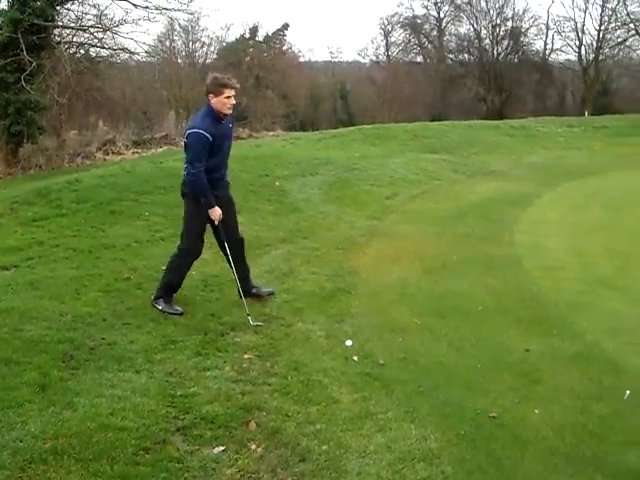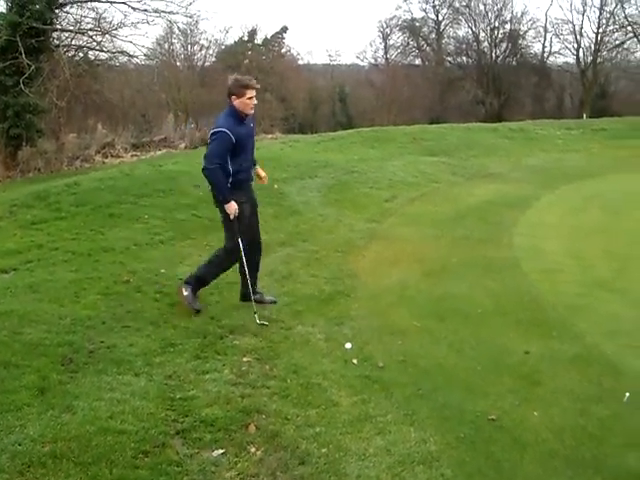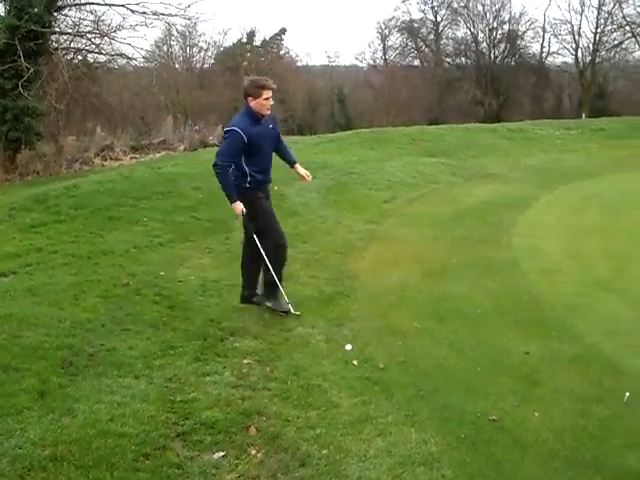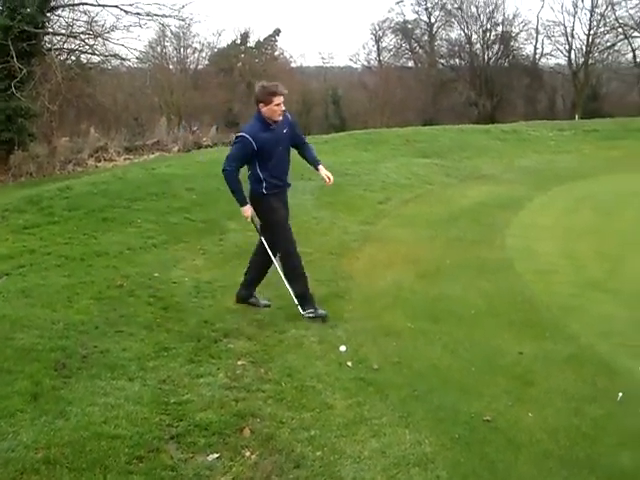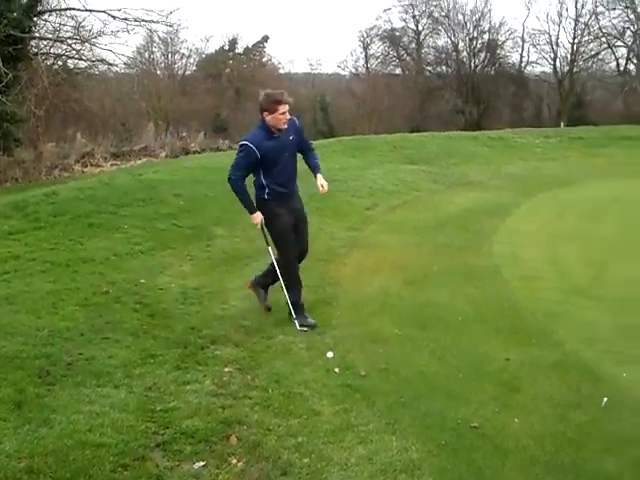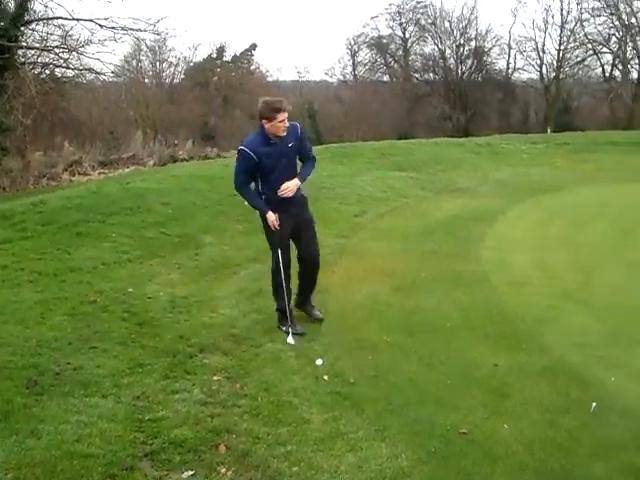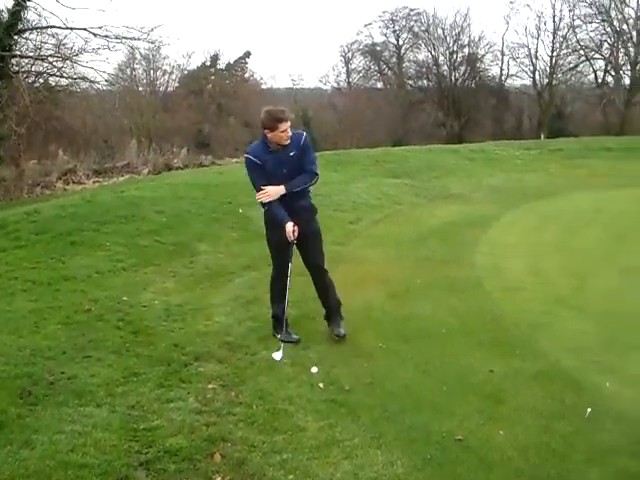
dt=0.2s
person 1, frame 1
left shoulder: (227, 117)
right shoulder: (200, 129)
right elbow: (195, 172)
right wrist: (210, 206)
left hip: (220, 187)
right hip: (198, 191)
left knee: (233, 238)
right knee: (191, 246)
left ankle: (247, 287)
right ankle: (163, 296)
person 1, frame 2
left shoulder: (248, 117)
right shoulder: (225, 129)
right elbow: (210, 167)
left wrist: (255, 166)
right wrist: (226, 200)
left hip: (245, 188)
right hip: (230, 193)
left knee: (253, 242)
right knee: (235, 246)
left ankle: (250, 291)
right ankle: (192, 285)
person 1, frame 3
left shoulder: (267, 119)
right shoulder: (238, 129)
left elbow: (278, 143)
right elbow: (220, 165)
left wrist: (295, 165)
right wrist: (233, 199)
left hip: (261, 188)
right hip: (248, 193)
left knee: (255, 242)
right knee: (277, 241)
left ankle: (249, 292)
right ankle: (272, 294)
person 1, frame 4
left shoulder: (286, 121)
right shoulder: (249, 135)
left elbow: (301, 144)
right elbow: (229, 170)
left wrist: (319, 166)
right wrist: (243, 203)
left hip: (280, 193)
right hip: (266, 198)
left knee: (268, 246)
right knee: (289, 250)
left ankle: (245, 292)
right ankle: (307, 304)
person 1, frame 5
left shoulder: (293, 125)
right shoulder: (253, 143)
left elbow: (307, 149)
right elbow: (235, 178)
left wrist: (317, 174)
right wrist: (252, 210)
left hip: (293, 197)
right hip: (272, 204)
left knee: (301, 249)
right knee: (289, 256)
left ankle: (261, 283)
right ankle: (296, 310)
person 1, frame 6
left shoulder: (295, 131)
right shoulder: (250, 149)
left elbow: (308, 158)
right elbow: (241, 183)
left wrist: (298, 180)
right wrist: (265, 210)
left hip: (298, 203)
right hip: (274, 210)
left knee: (311, 256)
right knee: (282, 263)
left ankle: (304, 300)
right ankle: (284, 317)
person 1, frame 7
left shoulder: (300, 140)
right shoulder: (254, 155)
left elbow: (311, 174)
right elbow: (264, 195)
left wrist: (282, 189)
right wrist: (285, 221)
left hip: (305, 212)
right hip: (278, 219)
left knee: (317, 267)
right knee: (281, 271)
left ankle: (334, 316)
right ankle: (279, 324)
